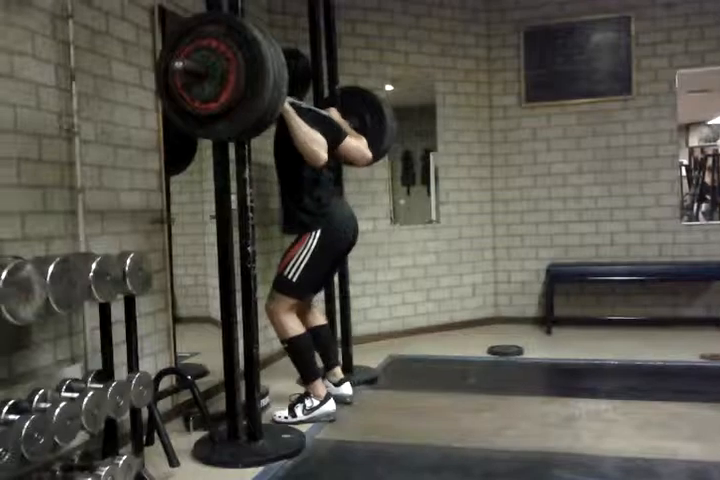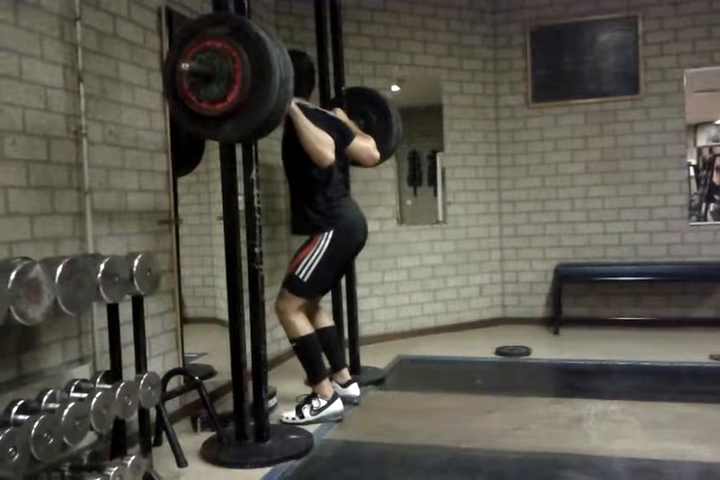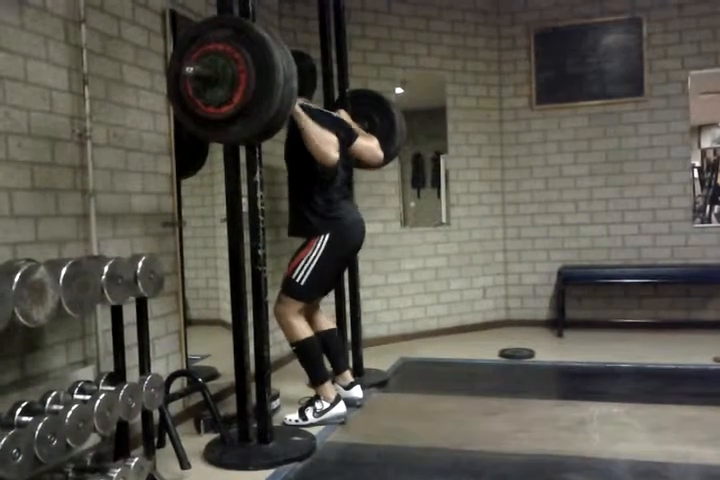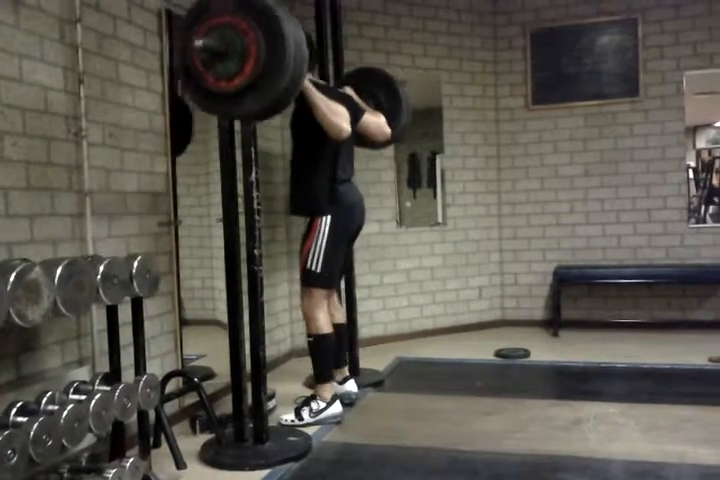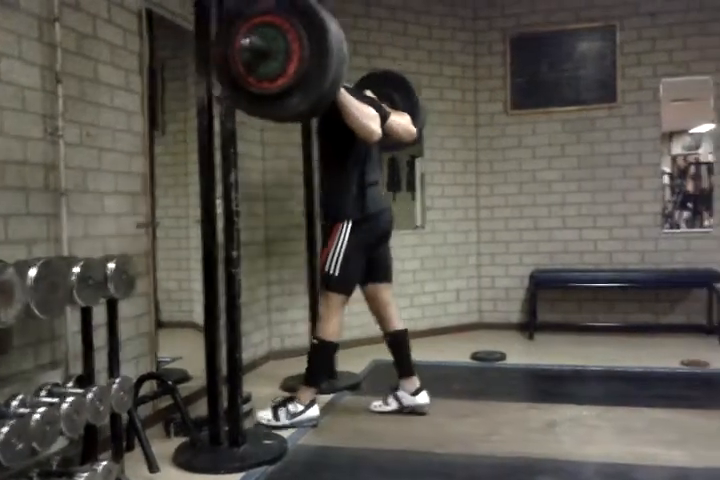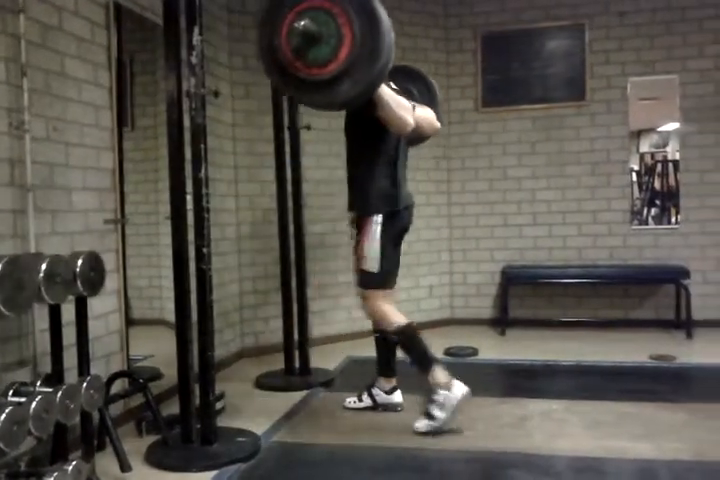
dt=0.5s
person 1, frame 1
left shoulder: (298, 117)
right shoulder: (318, 117)
left elbow: (318, 155)
right elbow: (363, 155)
left wrist: (283, 110)
right wrist: (340, 121)
left hip: (321, 226)
right hip: (339, 221)
left knee: (280, 306)
right knee: (301, 302)
left ankle: (318, 397)
right ankle: (336, 380)
person 1, frame 2
left shoulder: (304, 118)
right shoulder: (326, 117)
left elbow: (325, 156)
right elbow: (371, 154)
left wrist: (291, 109)
right wrist: (347, 122)
left hip: (333, 227)
right hip: (348, 222)
left knee: (289, 305)
right knee: (308, 303)
left ankle: (325, 398)
right ankle: (343, 381)
person 1, frame 3
left shoulder: (306, 120)
right shoulder: (330, 119)
left elbow: (328, 156)
right elbow: (374, 154)
left wrist: (296, 112)
right wrist: (351, 124)
left hip: (330, 229)
right hip: (346, 224)
left knee: (288, 309)
right knee: (308, 306)
left ankle: (328, 400)
right ankle: (346, 383)
person 1, frame 4
left shoulder: (313, 96)
right shoulder: (334, 95)
left elbow: (340, 129)
right elbow: (382, 130)
left wrist: (304, 86)
right wrist: (356, 99)
left hip: (330, 209)
right hip: (347, 205)
left knee: (314, 301)
right knee: (326, 296)
left ankle: (325, 398)
right ankle: (342, 379)
person 1, frame 5
left shoulder: (338, 102)
right shoulder: (358, 98)
left elbow: (371, 131)
right elbow: (408, 131)
left wrist: (337, 90)
right wrist: (380, 105)
left hip: (354, 216)
right hip: (375, 212)
left knee: (330, 306)
right knee: (381, 301)
left ankle: (303, 402)
right ankle: (411, 389)
person 1, frame 6
left shoulder: (367, 93)
right shoulder: (382, 90)
left elbow: (405, 123)
right elbow: (432, 124)
left wrist: (373, 83)
left hip: (380, 209)
right hip: (391, 206)
left knee: (375, 301)
right knee: (382, 300)
left ankle: (442, 383)
right ankle: (386, 387)
